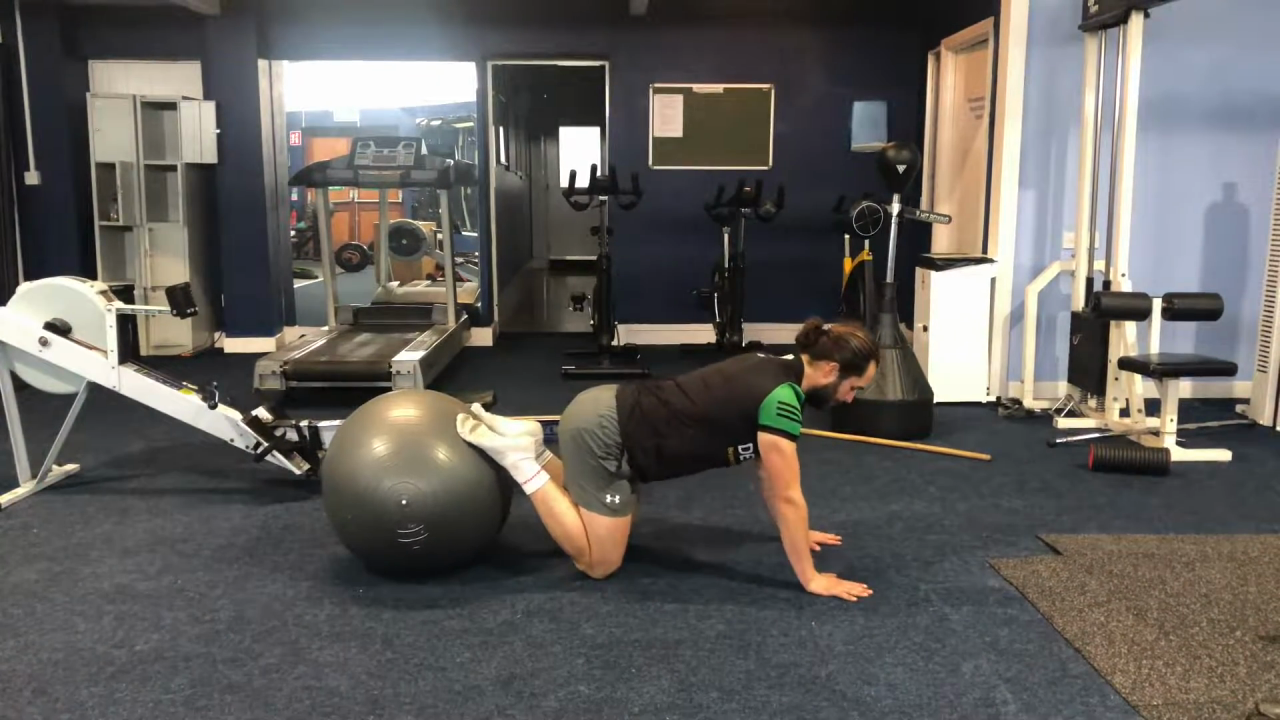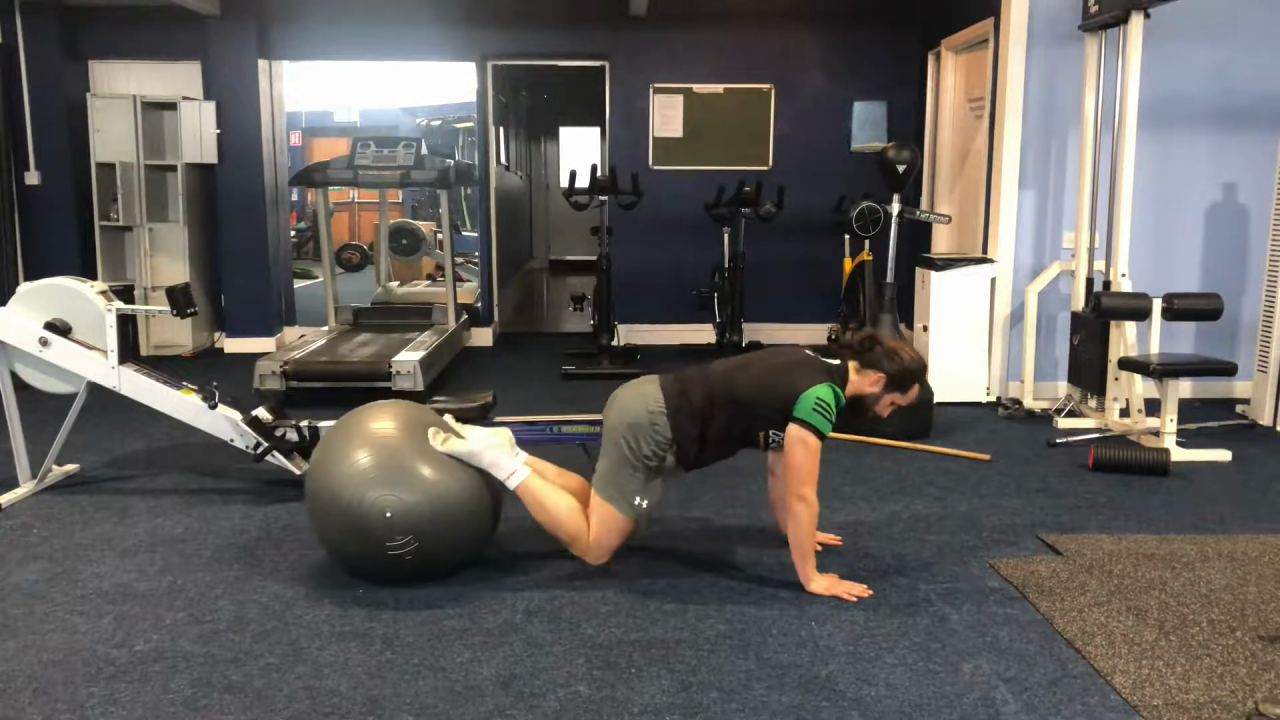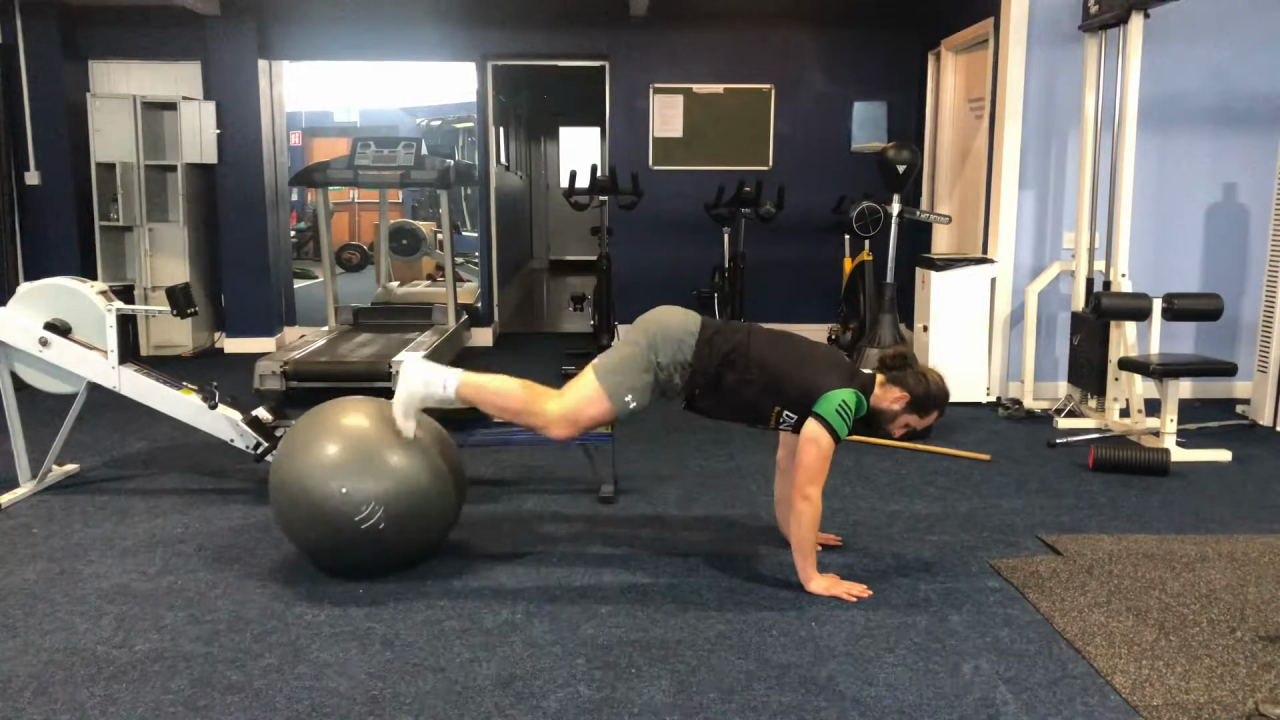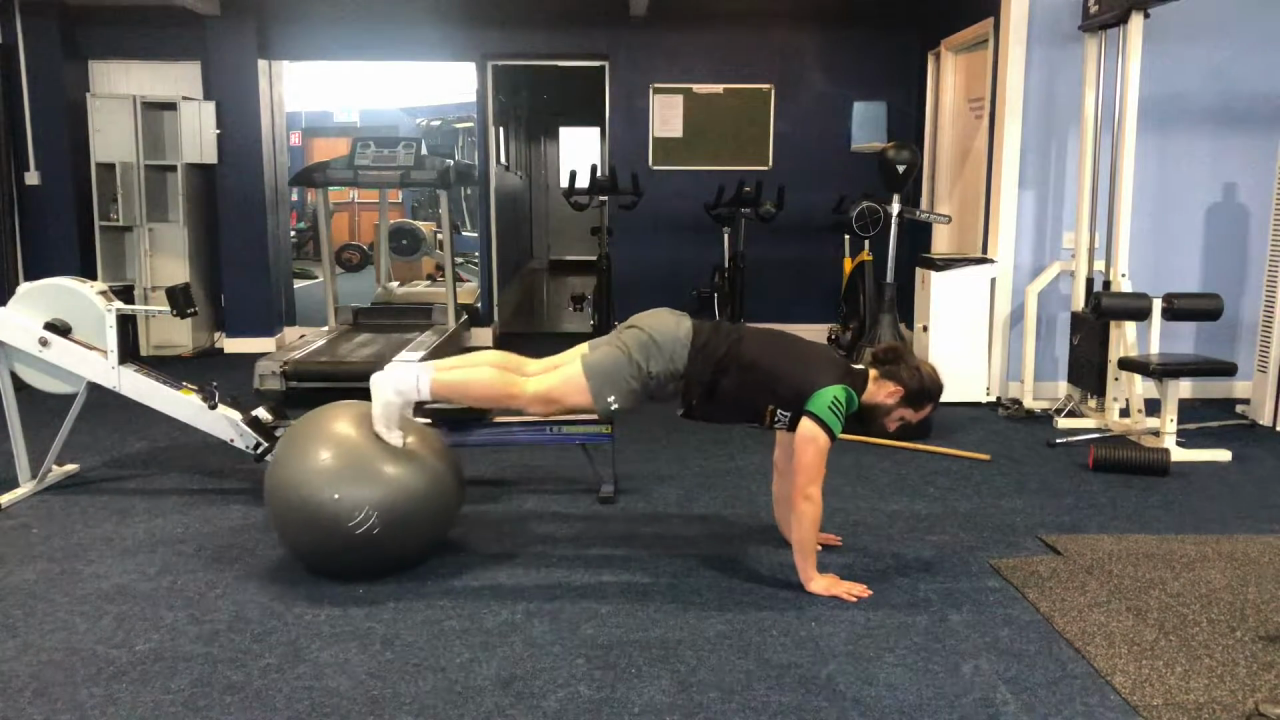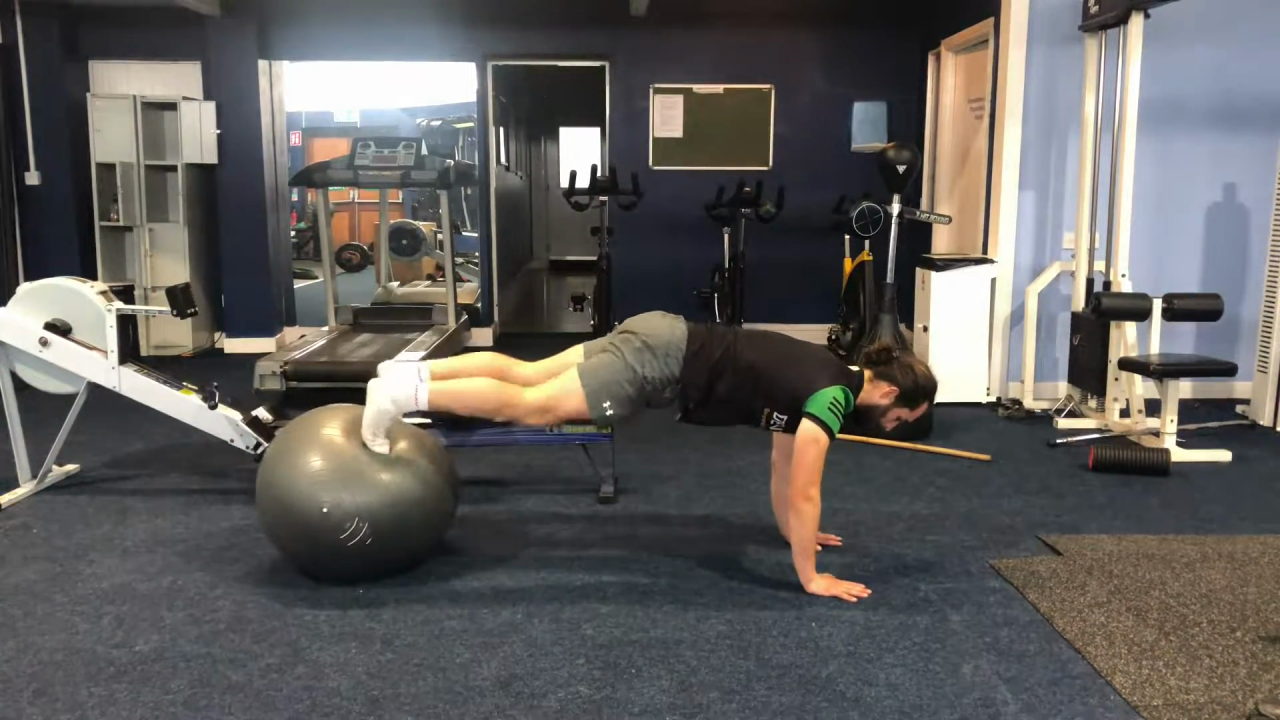
dt=0.4s
person 1, frame 1
left shoulder: (775, 372)
right shoulder: (782, 398)
left elbow: (767, 471)
right elbow: (788, 496)
left wrist: (795, 532)
right wrist: (811, 578)
left hip: (607, 412)
right hip: (603, 432)
left knee: (603, 523)
right knee: (599, 562)
left ankle: (521, 442)
right ankle: (520, 459)
person 1, frame 2
left shoulder: (816, 369)
right shoulder: (819, 398)
left elbow: (777, 466)
right elbow: (800, 495)
left wrist: (794, 533)
right wrist: (810, 576)
left hip: (645, 401)
right hip: (648, 425)
left knee: (599, 506)
right knee: (592, 548)
left ankle: (497, 448)
right ankle: (495, 455)
person 1, frame 3
left shoulder: (833, 383)
right shoulder: (842, 400)
left elbow: (787, 467)
right elbow: (806, 491)
left wrist: (793, 533)
right wrist: (811, 577)
left hip: (677, 334)
right hip: (674, 346)
left knee: (558, 408)
right knee: (555, 422)
left ankle: (444, 377)
right ankle: (436, 384)
person 1, frame 4
left shoulder: (826, 375)
right shoulder: (834, 396)
left elbow: (784, 463)
right elbow: (807, 490)
left wrist: (792, 532)
right wrist: (812, 577)
left hip: (669, 335)
right hip: (667, 353)
left knee: (533, 371)
right knee: (533, 397)
left ankle: (416, 371)
right ankle: (406, 387)
person 1, frame 5
left shoulder: (823, 379)
right shoulder: (831, 397)
left elbow: (781, 461)
right elbow: (805, 492)
left wrist: (792, 532)
right wrist: (811, 578)
left hip: (663, 341)
right hip: (660, 357)
left knee: (527, 376)
right knee: (531, 409)
left ankle: (411, 379)
right ankle: (405, 392)
